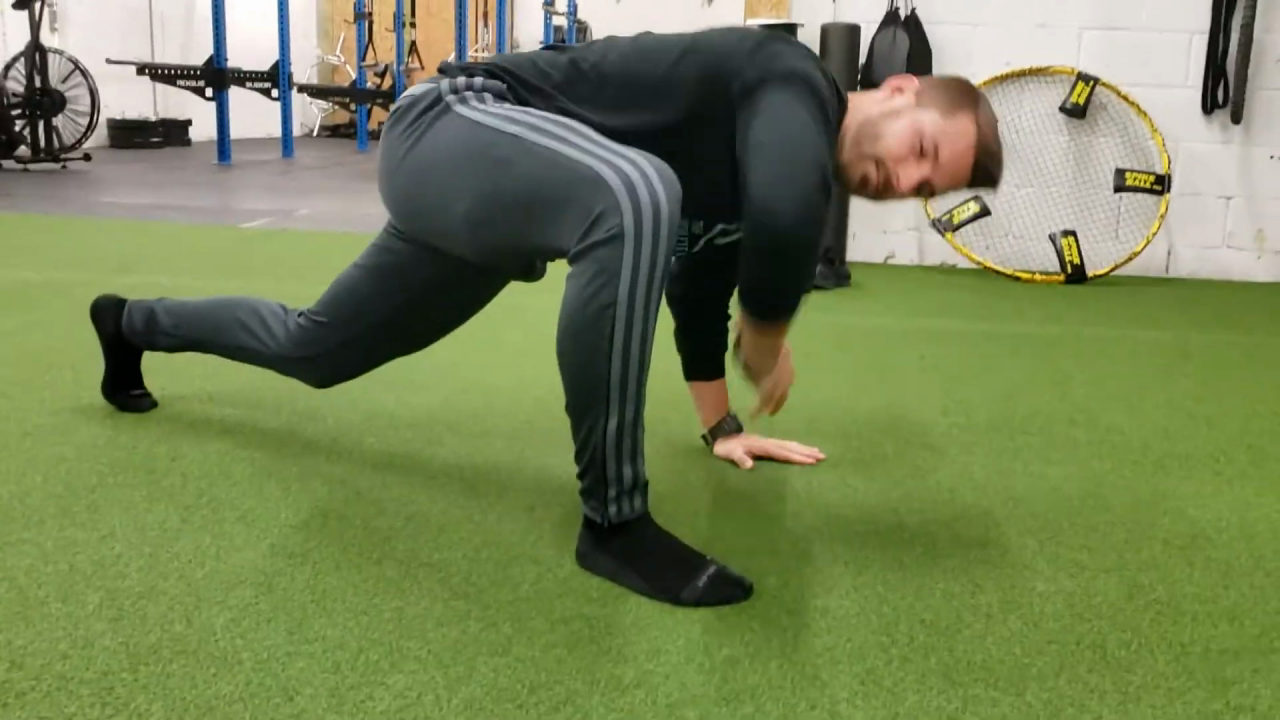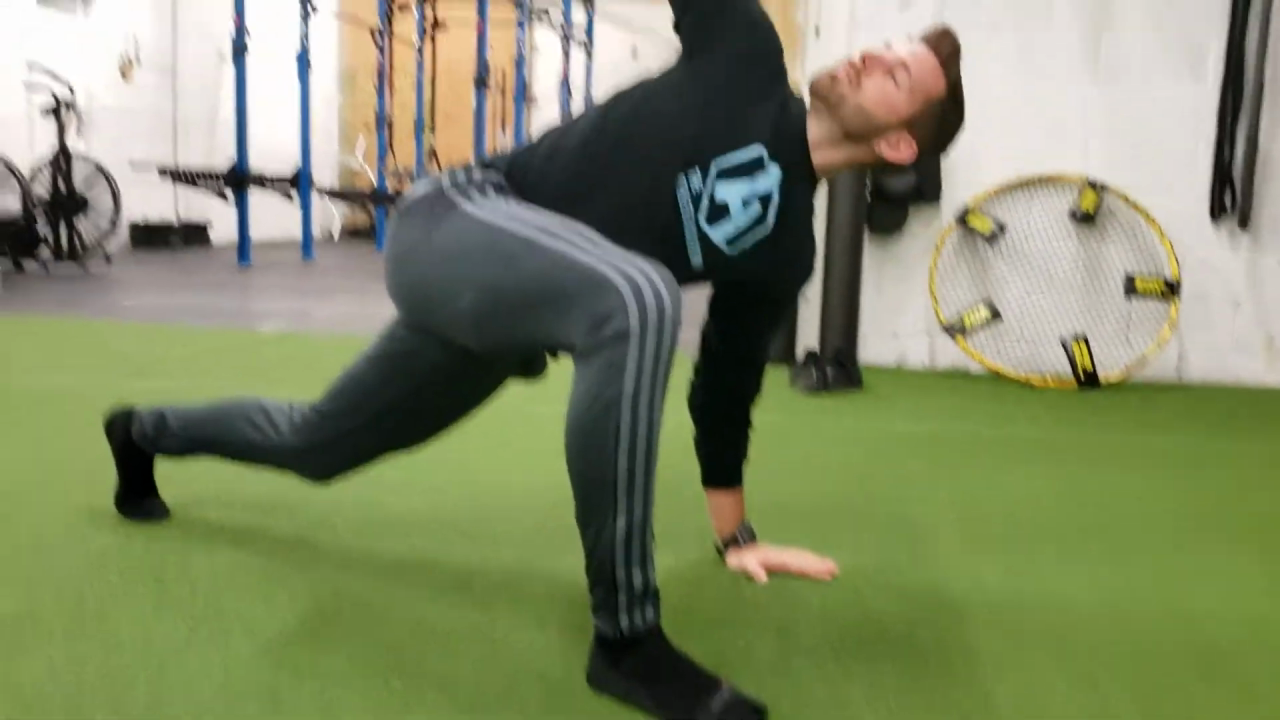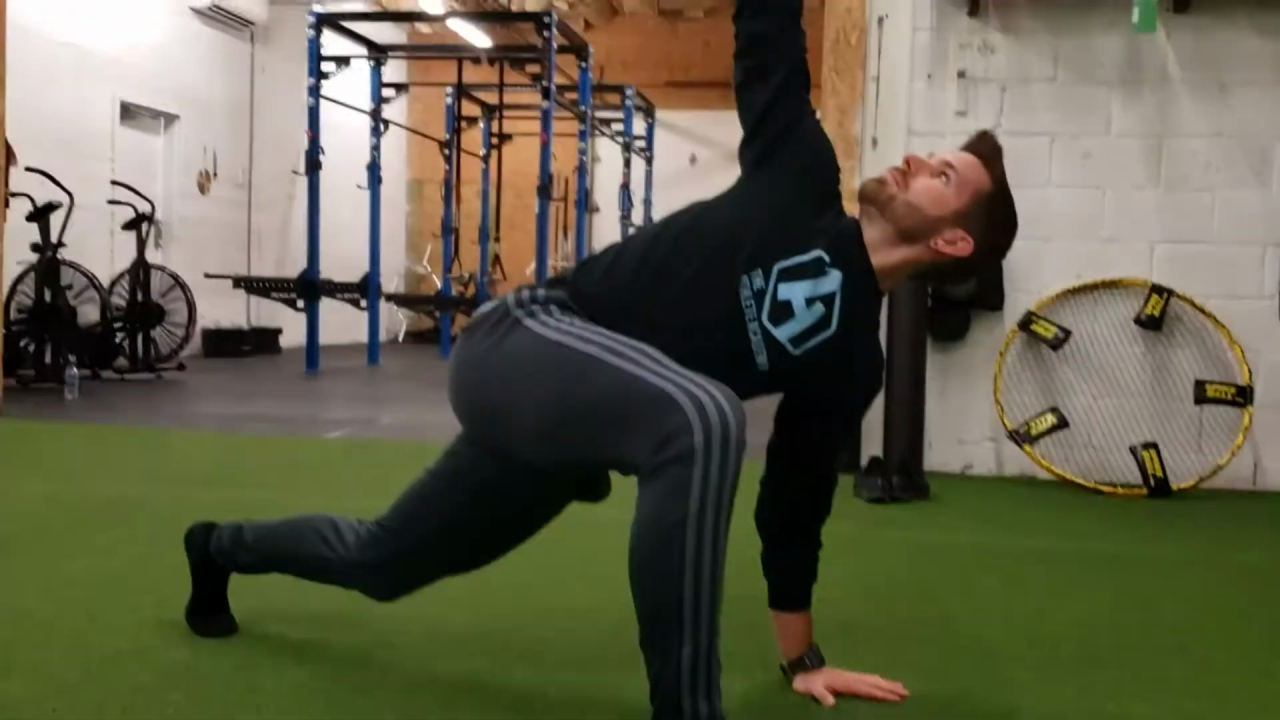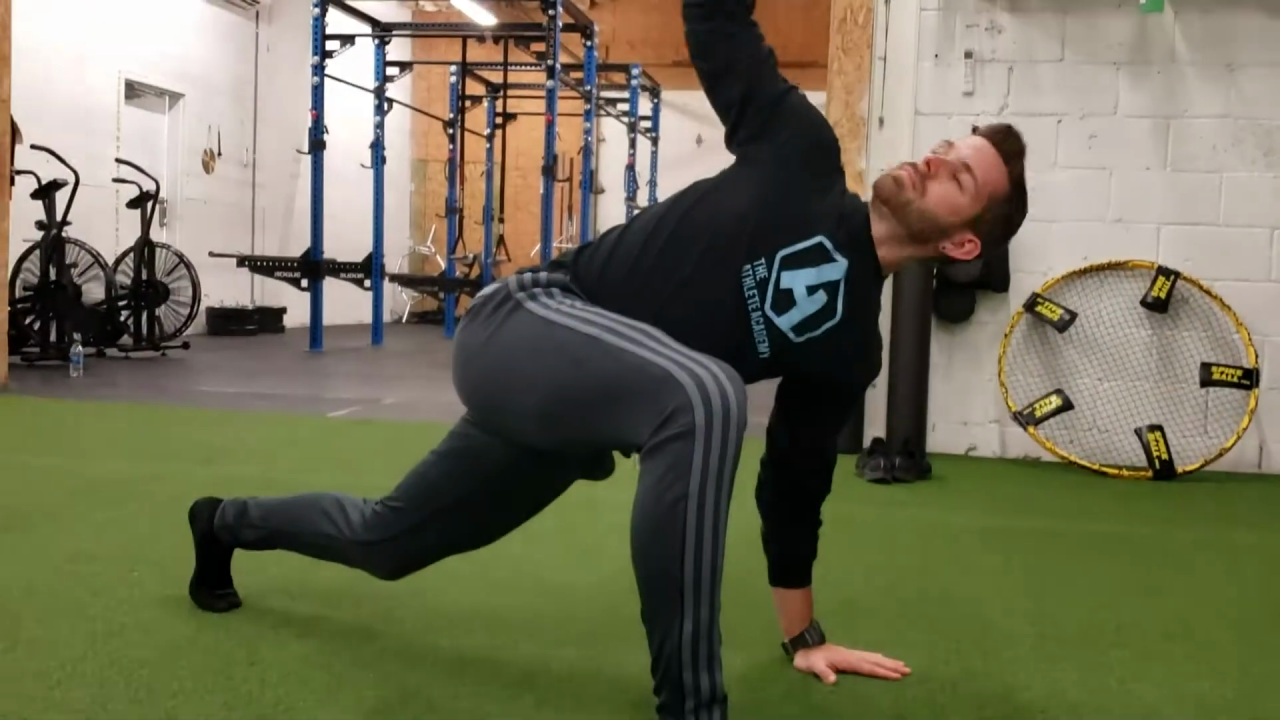
dt=0.5s
person 1, frame 1
left shoulder: (785, 150)
right shoulder: (794, 85)
left elbow: (700, 267)
right elbow: (782, 218)
left wrist: (719, 422)
right wrist: (766, 354)
left hip: (466, 177)
right hip: (449, 127)
left knee: (312, 348)
right knee: (638, 196)
left ankle: (133, 325)
right ankle: (614, 519)
person 1, frame 2
left shoulder: (787, 247)
left elbow: (726, 382)
left wrist: (737, 533)
left hip: (498, 303)
right hip: (454, 222)
left knee: (315, 440)
right knee: (636, 299)
left ankle: (148, 431)
right ankle: (625, 634)
person 1, frame 3
left shoulder: (853, 359)
right shoulder: (801, 182)
left elbow: (794, 500)
left hip: (569, 424)
right hip: (517, 343)
left knee: (380, 561)
right knee: (701, 418)
left ankle: (223, 548)
person 1, frame 4
left shoulder: (852, 344)
right shoulder: (801, 157)
left elbow: (796, 479)
left wrist: (802, 632)
left hip: (569, 398)
right hip: (522, 325)
left knee: (386, 539)
right knee: (703, 395)
left ankle: (226, 524)
